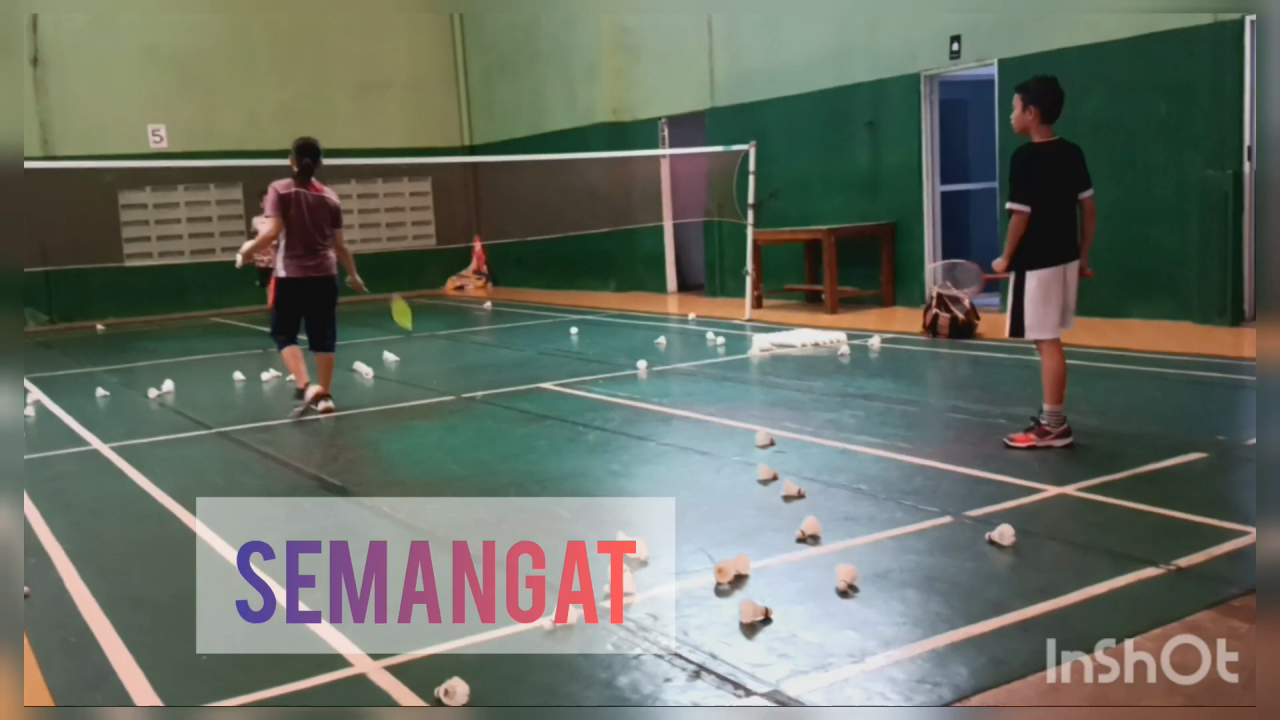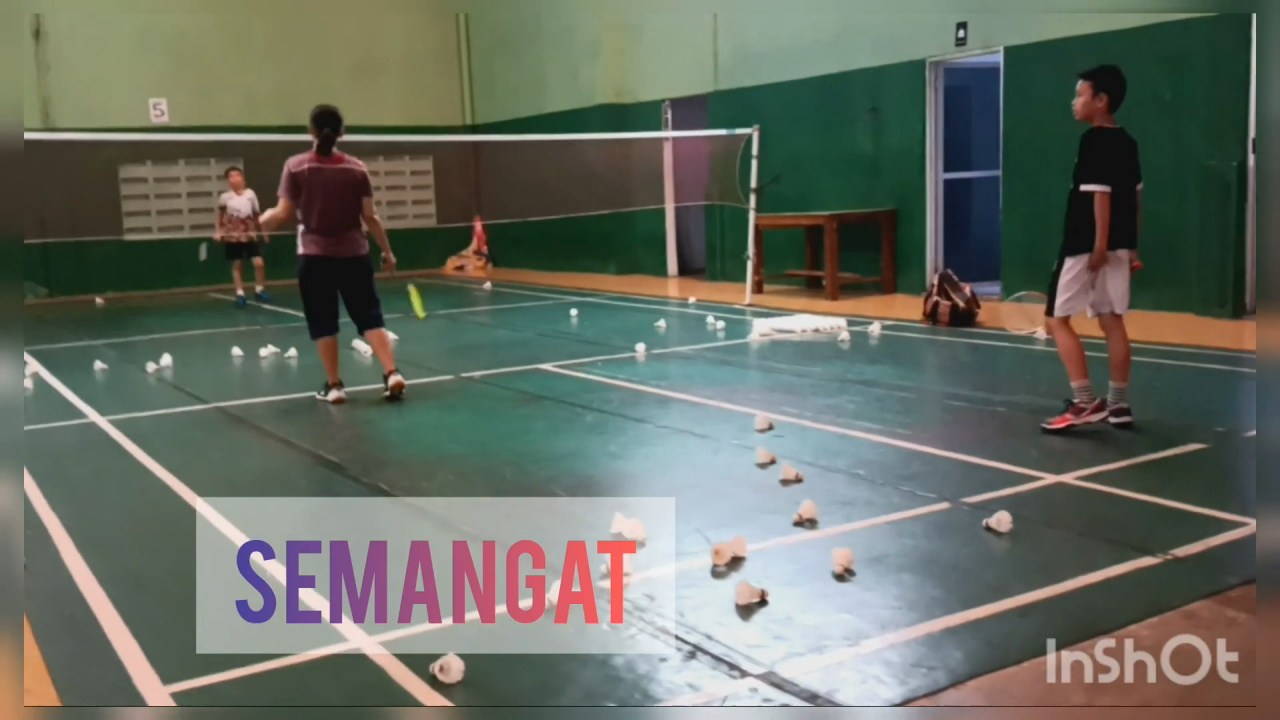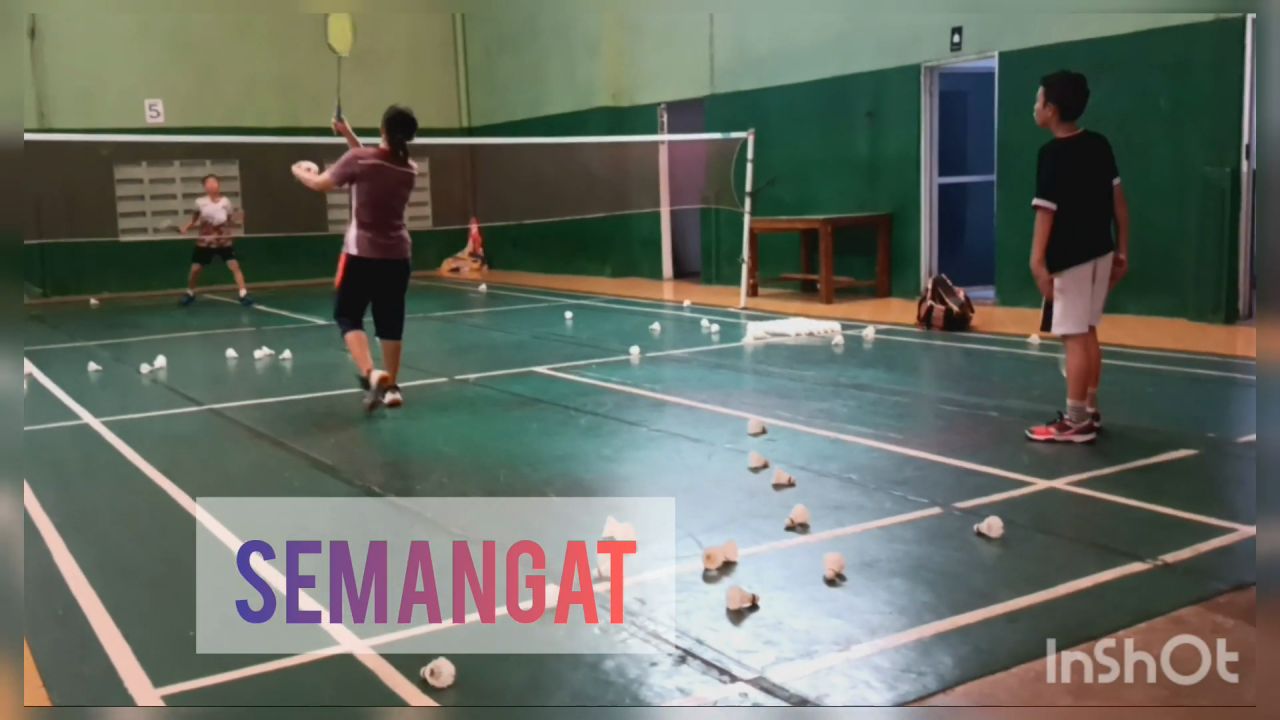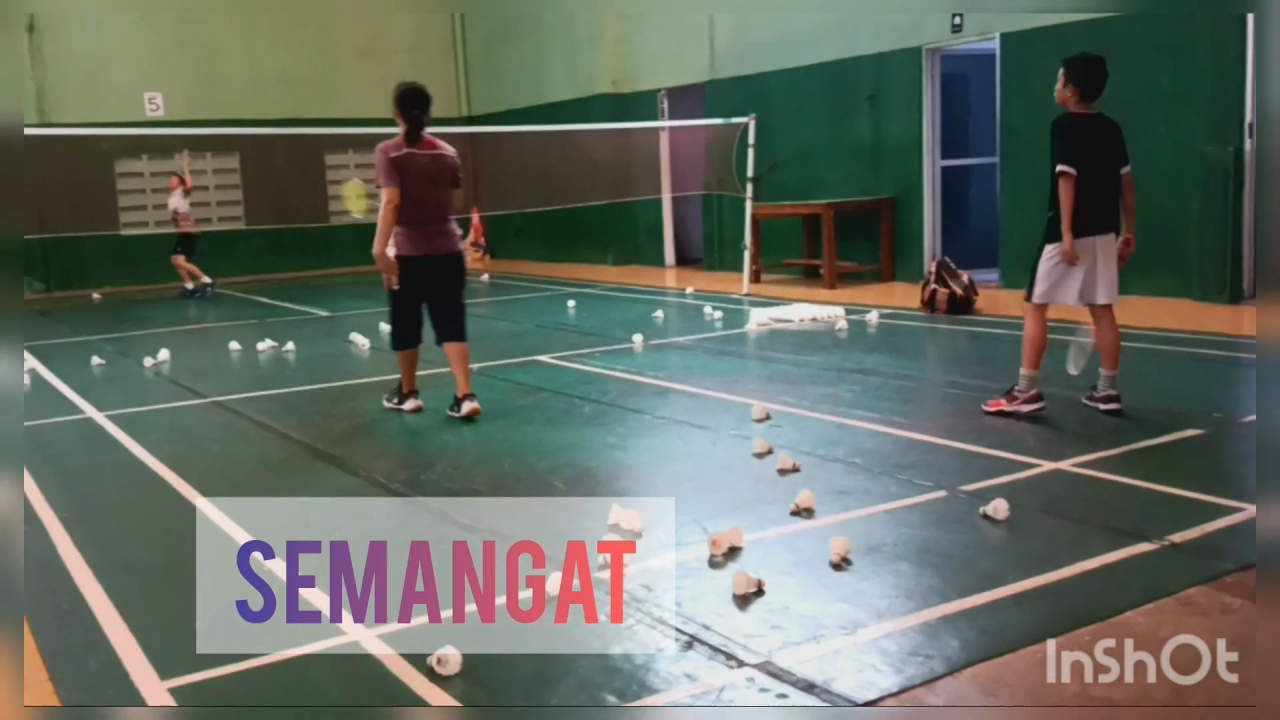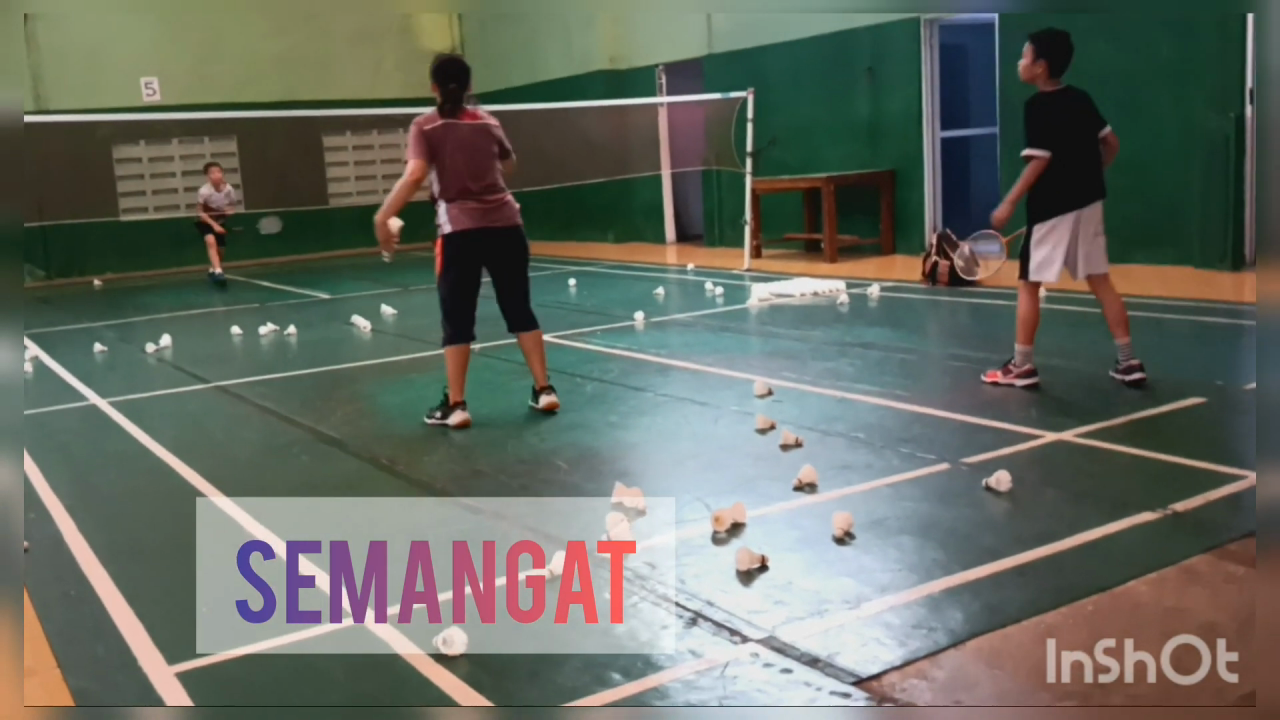
dt=1s
person 1, frame 1
left shoulder: (1025, 157)
right shoulder: (1072, 153)
left elbow: (1021, 216)
right elbow: (1089, 209)
left wrist: (1005, 258)
right wrist: (1083, 257)
left hip: (1037, 261)
right hip: (1064, 257)
left knee: (1046, 340)
right knee: (1049, 338)
left ankle: (1053, 426)
right ankle: (1053, 413)
person 1, frame 2
left shoulder: (1093, 139)
right shoulder: (1127, 142)
left elbow: (1100, 195)
right elbow: (1135, 197)
left wrist: (1100, 244)
right wrist: (1130, 247)
left hip: (1085, 247)
right hip: (1119, 246)
left knee: (1057, 320)
right knee: (1111, 322)
left ankle: (1085, 402)
right ankle: (1118, 403)
person 1, frame 3
left shoulder: (1052, 153)
right shoulder: (1099, 144)
left elbow: (1046, 211)
right elbow: (1118, 199)
left wrist: (1037, 261)
right wrist: (1121, 249)
left hip: (1071, 257)
right hip: (1100, 251)
left knee: (1073, 337)
right knee: (1087, 331)
left ankle: (1076, 421)
right ankle: (1089, 409)
person 1, frame 4
left shoulder: (1065, 126)
right shoulder: (1112, 128)
left elbow: (1067, 179)
right elbow: (1126, 183)
left wrist: (1066, 232)
right wrist: (1128, 231)
left hip: (1070, 233)
right hip: (1103, 232)
left knee: (1036, 307)
right knee: (1102, 310)
left ankle: (1026, 390)
right ankle: (1108, 390)
person 1, frame 5
left shoulder: (1037, 106)
right shoulder: (1081, 99)
left elbow: (1040, 161)
right elbow: (1111, 144)
left wrist: (1008, 203)
left hip: (1053, 208)
right hip: (1089, 202)
left knee: (1028, 285)
right knee: (1100, 282)
left ankle: (1022, 365)
right ankle: (1129, 361)
person 2, frame 1
left shoulder: (280, 189)
right shoulder: (330, 197)
left elbow: (272, 232)
right elbow: (339, 244)
left wrist: (250, 249)
right wrist: (353, 275)
left hip: (291, 275)
right hip: (324, 275)
left knee: (284, 333)
right knee: (324, 335)
left ankle: (306, 386)
right ankle: (324, 396)
person 2, frame 2
left shoulder: (296, 166)
right shoulder: (356, 168)
left elbow: (284, 213)
right elbow: (370, 217)
left wrist: (265, 218)
right wrist: (387, 251)
left hip: (315, 255)
right hip: (354, 254)
left knee: (323, 322)
right knee: (369, 315)
left ankle: (333, 386)
right ankle: (392, 373)
person 2, frame 3
left shoulder: (359, 159)
right shoulder: (409, 170)
left elbow: (320, 183)
left wrist: (300, 170)
right wrist: (350, 136)
left hip: (362, 253)
right hip: (398, 255)
left knee: (348, 316)
right knee: (391, 321)
left ankle: (371, 374)
right ankle: (391, 387)
person 2, frame 4
left shoulder: (389, 152)
right shoulder: (448, 153)
left elbow: (390, 202)
right elbow: (455, 204)
left wrist: (380, 246)
left hip: (407, 252)
right hip: (448, 250)
left knee: (406, 324)
right knee: (451, 321)
left ankle: (407, 393)
right ankle: (466, 396)
person 2, frame 5
left shoulder: (425, 127)
right shoulder: (488, 123)
left elbow: (414, 176)
right elbow: (509, 165)
left wrist: (382, 217)
left hip: (460, 231)
right hip: (506, 225)
left knee: (457, 319)
right knee: (520, 311)
left ankle: (455, 405)
right ankle: (544, 390)
